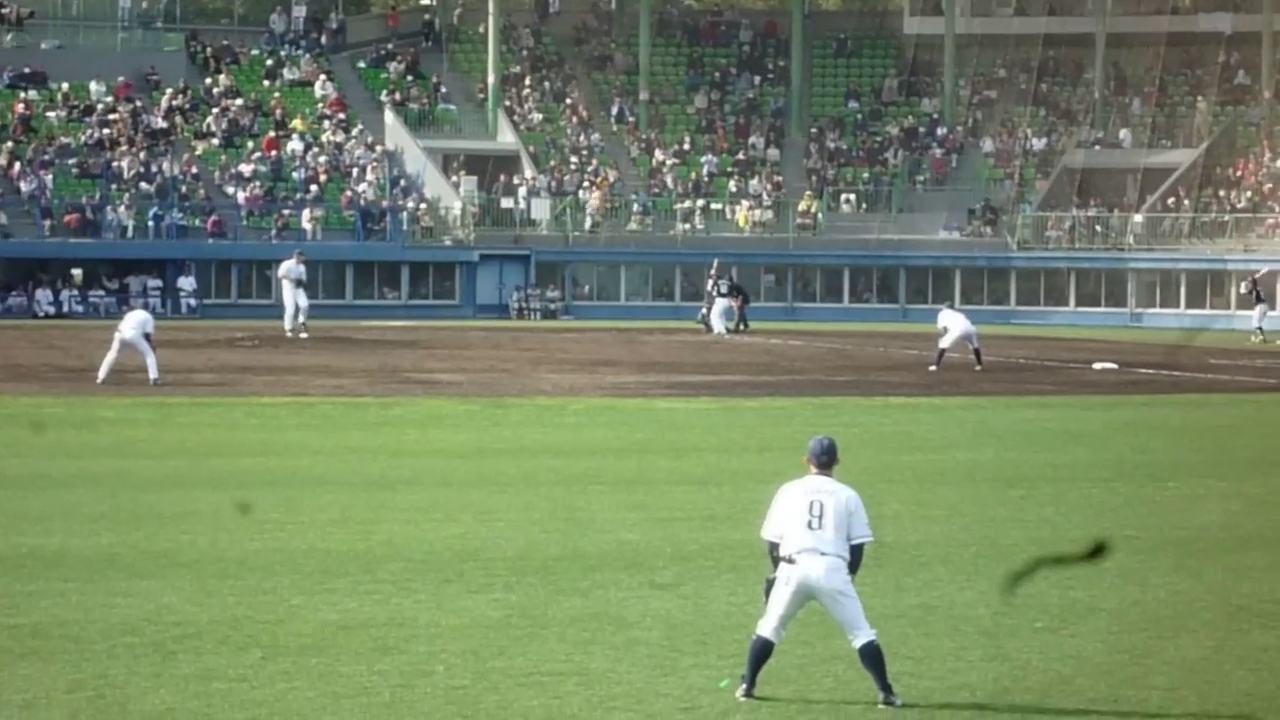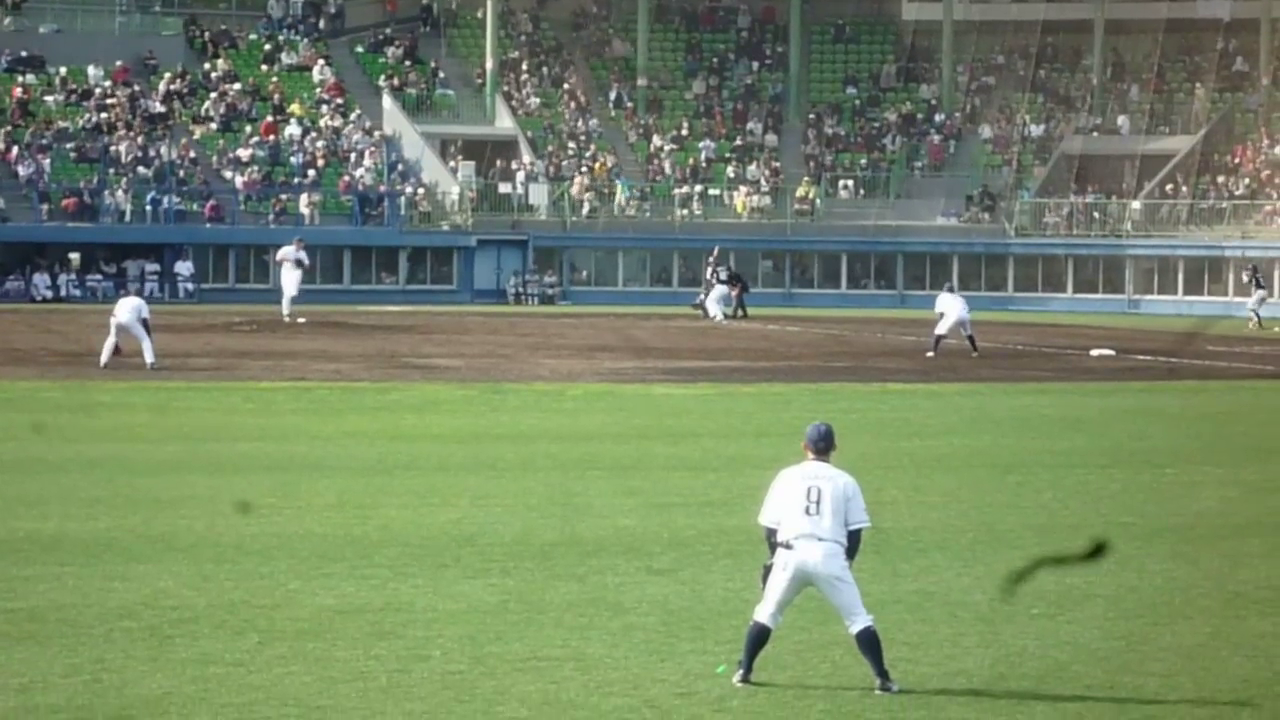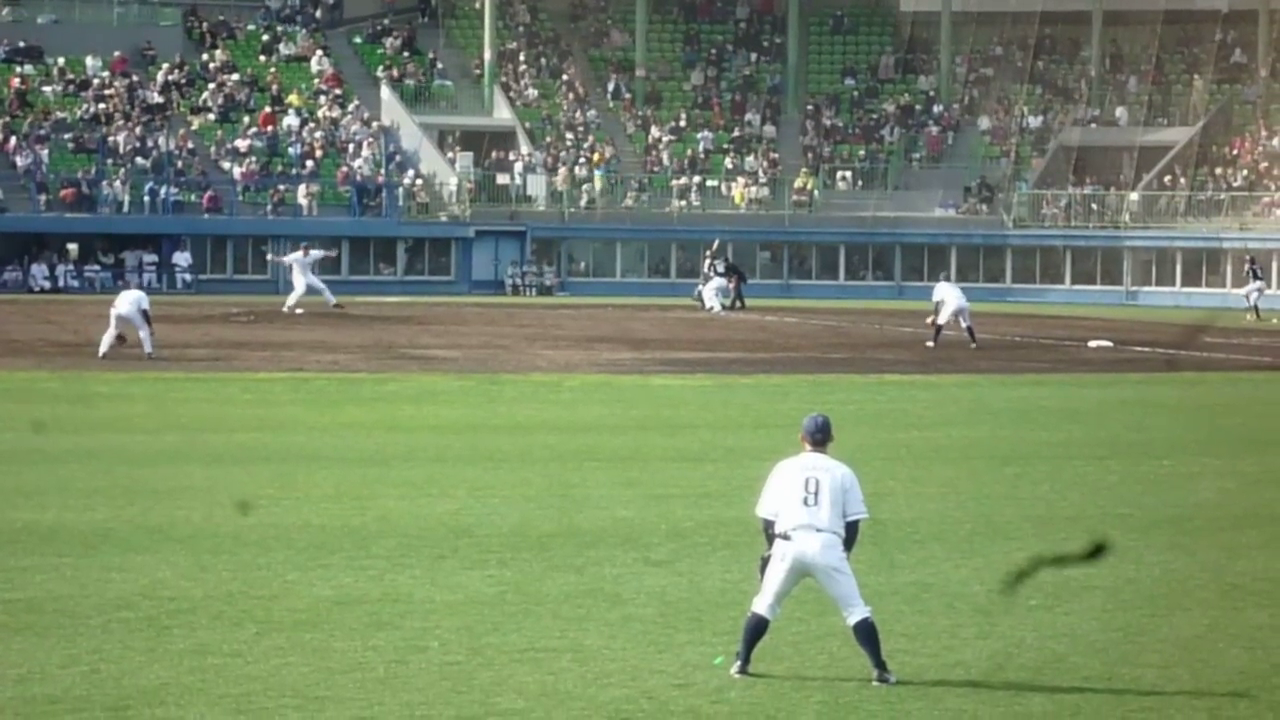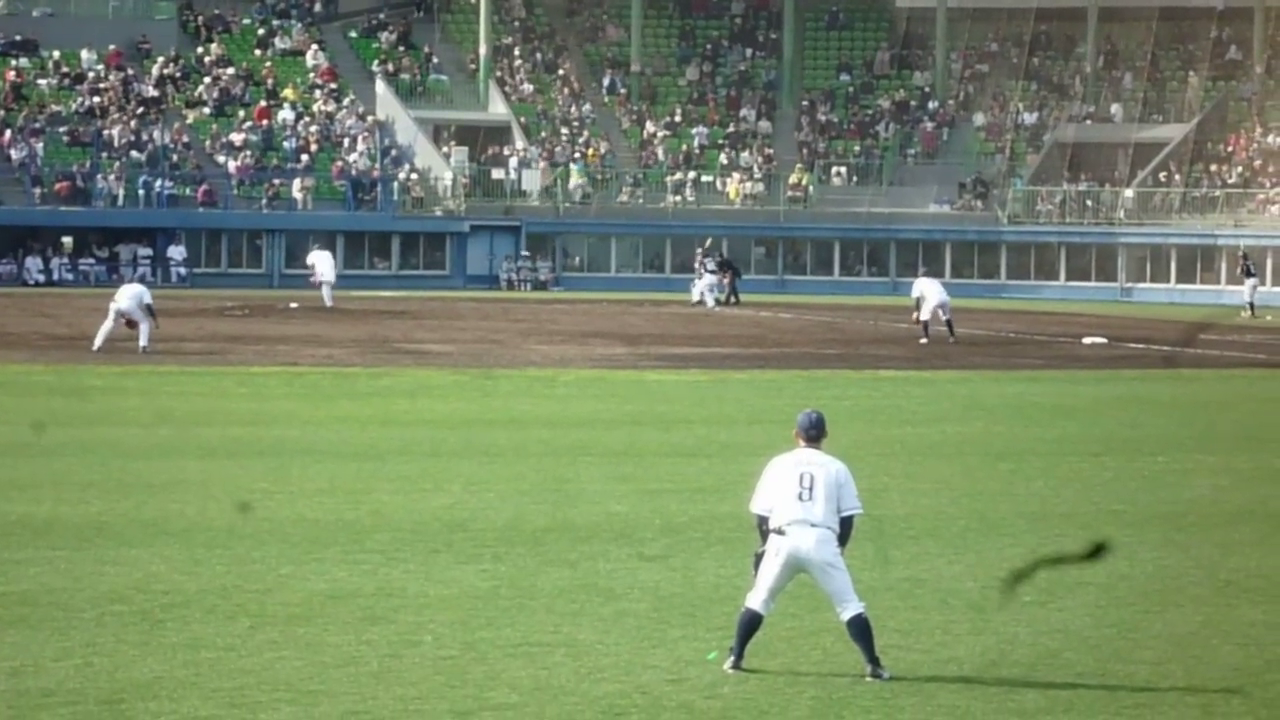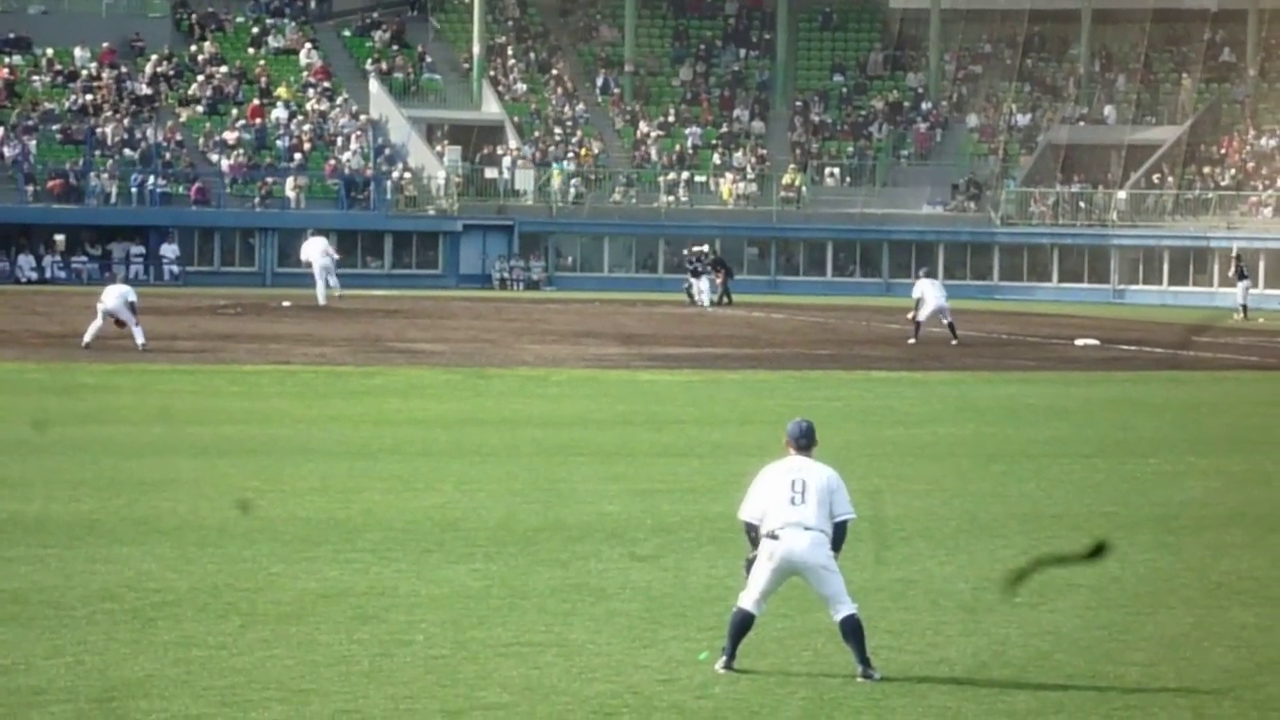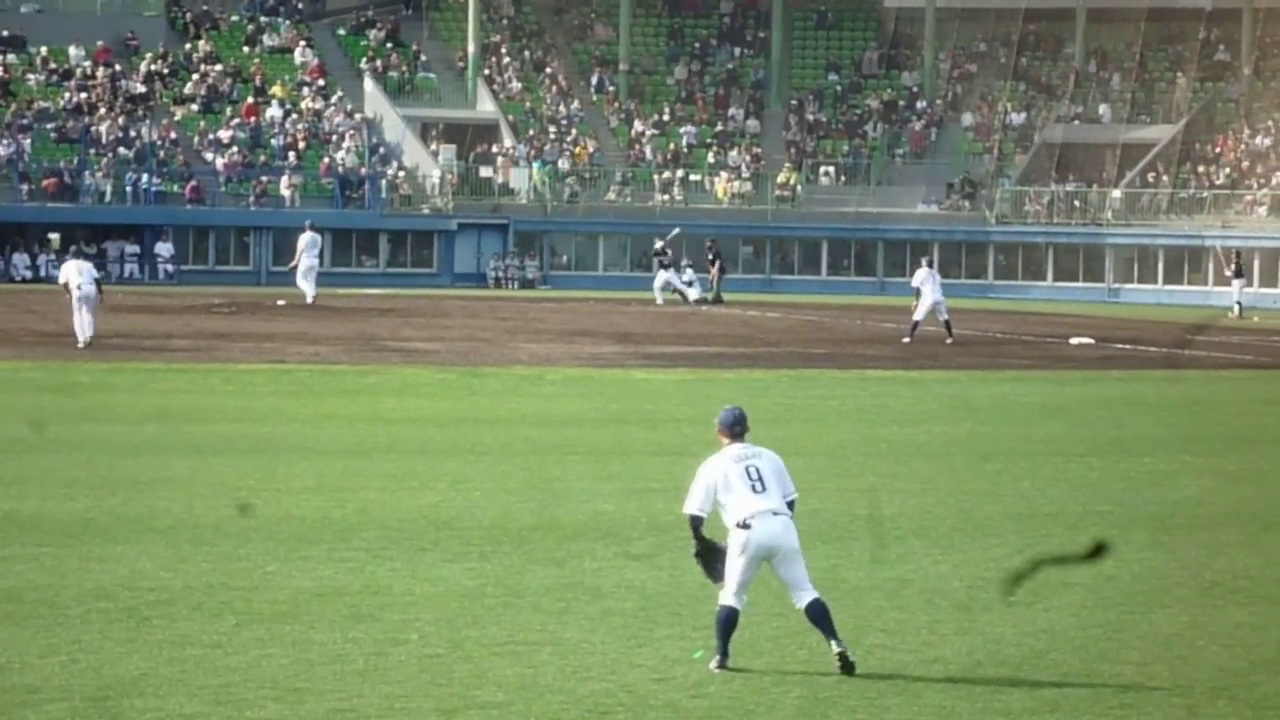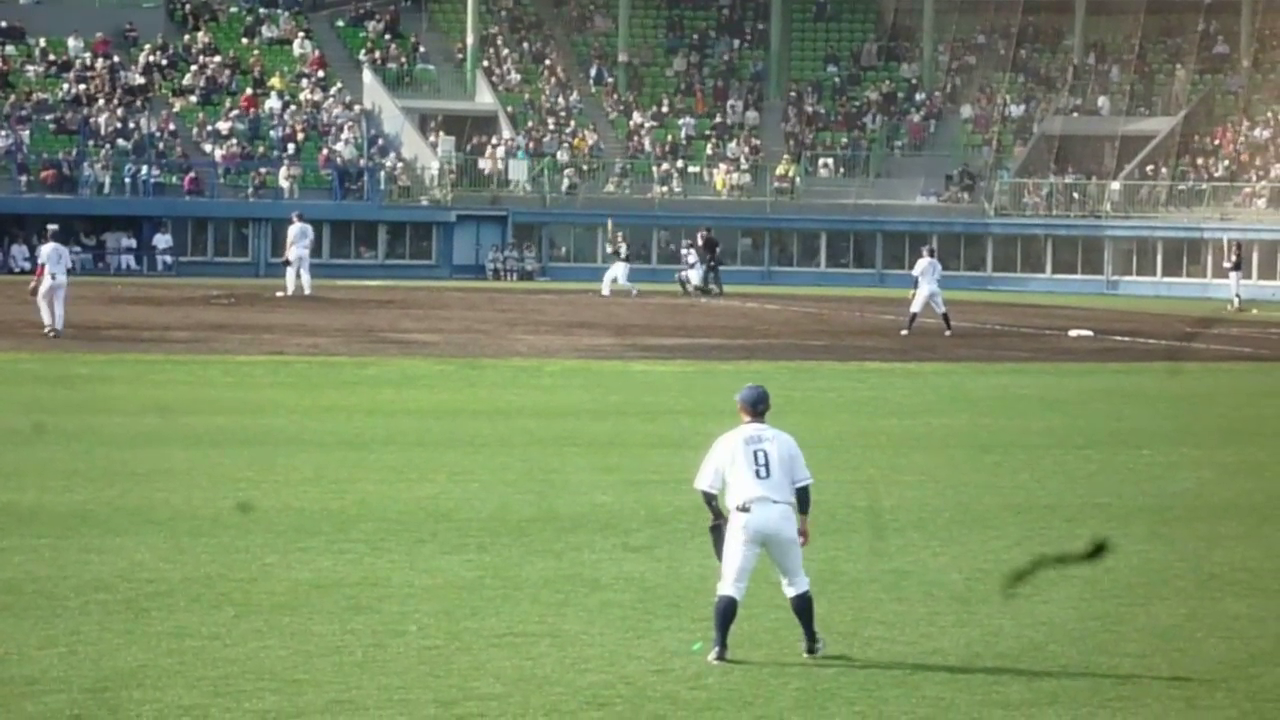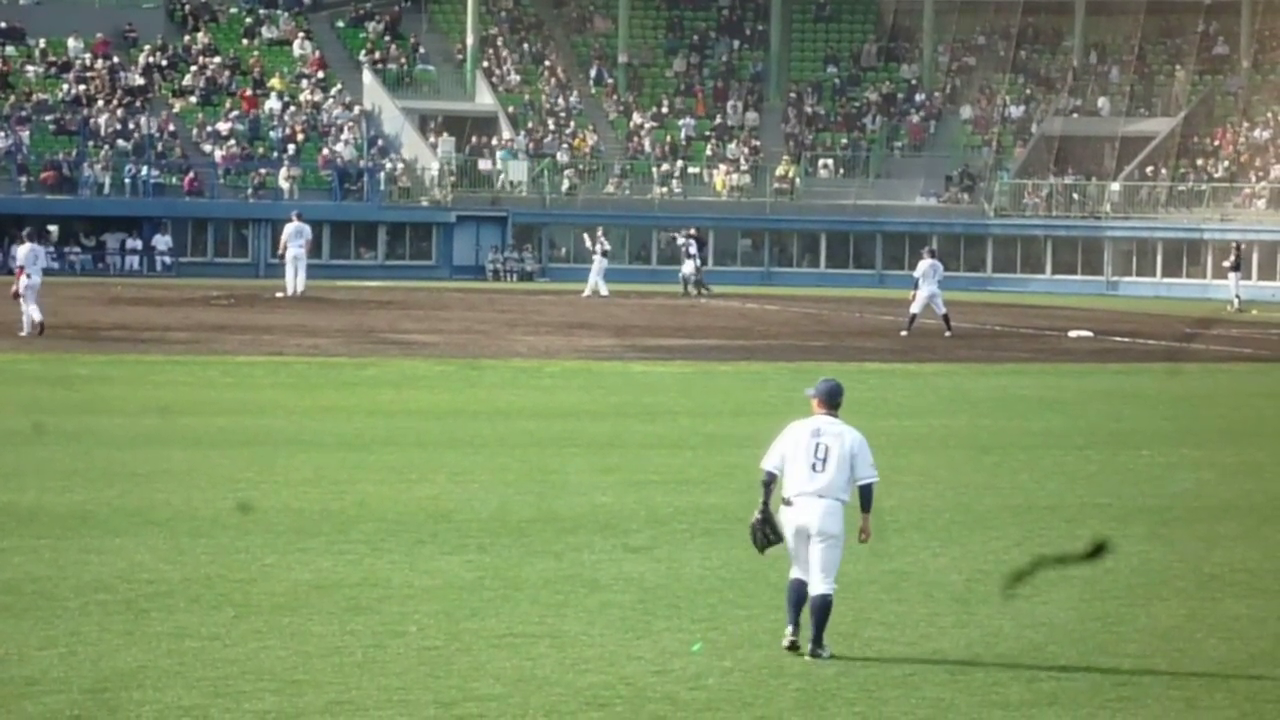
dt=0.5s
person 1, frame 1
left shoulder: (789, 490)
right shoulder: (847, 495)
left elbow: (772, 540)
right elbow: (858, 545)
left wrist: (778, 571)
right wrist: (849, 575)
left hip: (794, 568)
right hip: (832, 570)
left knee: (769, 628)
right knee: (861, 633)
left ankle: (747, 685)
right ankle: (886, 692)
person 1, frame 2
left shoulder: (786, 476)
right shoulder: (844, 481)
left elbow: (770, 526)
right elbow: (855, 530)
left wrist: (775, 557)
right wrist: (847, 561)
left hip: (791, 554)
right hip: (829, 556)
left knee: (766, 614)
right knee: (858, 619)
left ankle: (744, 671)
right ankle: (882, 678)
person 1, frame 3
left shoulder: (784, 468)
right shoulder: (842, 472)
left elbow: (767, 518)
right elbow: (853, 522)
left wrist: (772, 549)
right wrist: (844, 552)
left hip: (789, 545)
right hip: (827, 547)
left knee: (765, 605)
right knee: (856, 610)
left ankle: (742, 663)
right ankle: (879, 669)
person 1, frame 4
left shoulder: (778, 464)
right shoulder: (836, 467)
left elbow: (761, 514)
right elbow: (847, 516)
left wrist: (767, 545)
right wrist: (839, 547)
left hip: (784, 541)
right hip: (822, 542)
left knee: (759, 600)
right knee: (849, 605)
left ankle: (735, 658)
right ankle: (873, 665)
person 1, frame 5
left shoulder: (770, 472)
right shoulder: (828, 474)
left elbow: (750, 520)
right elbow: (841, 521)
left wrist: (757, 549)
right wrist: (833, 553)
left hip: (777, 544)
right hip: (815, 544)
left knee: (750, 601)
right knee: (843, 606)
left ankle: (727, 658)
right ankle: (863, 665)
person 1, frame 6
left shoulder: (713, 465)
right shoulder: (769, 456)
left elbow: (696, 513)
right elbow: (790, 499)
left wrist: (700, 538)
left hip: (747, 533)
right hip: (783, 528)
left knee: (732, 596)
right knee: (803, 592)
left ankle: (721, 657)
right ankle: (835, 644)
person 1, frame 7
left shoulder: (727, 442)
right shoulder: (785, 440)
left elbow: (707, 489)
right elbow: (802, 485)
left wrist: (717, 515)
right wrist: (803, 521)
left hip: (745, 518)
right hip: (782, 516)
left knee: (731, 585)
right knee: (796, 581)
left ankle: (719, 647)
right ankle: (811, 641)
person 1, frame 8
left shoulder: (795, 430)
right shoulder: (852, 436)
left elbow: (770, 471)
right elbow: (865, 482)
left wrist: (764, 504)
right wrist: (865, 519)
left hip: (793, 509)
right hip: (828, 511)
left knee: (800, 572)
right knee: (822, 581)
left ankle: (792, 629)
right ankle: (816, 644)
